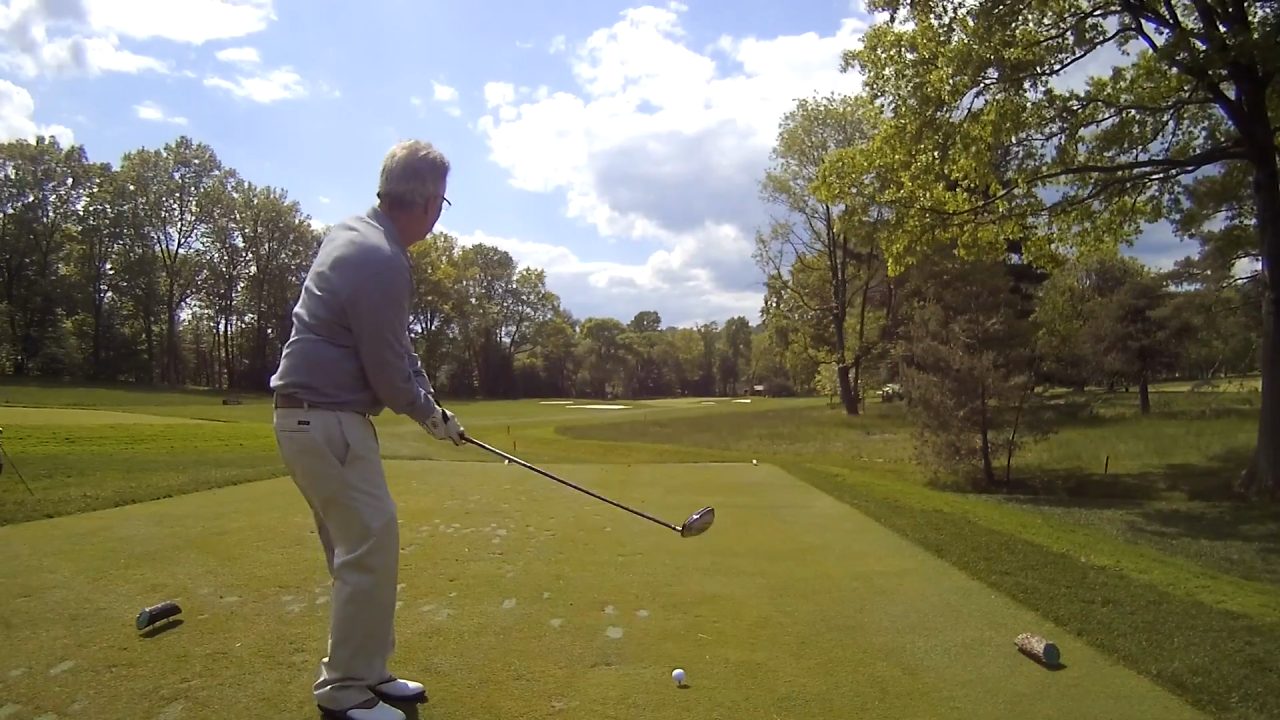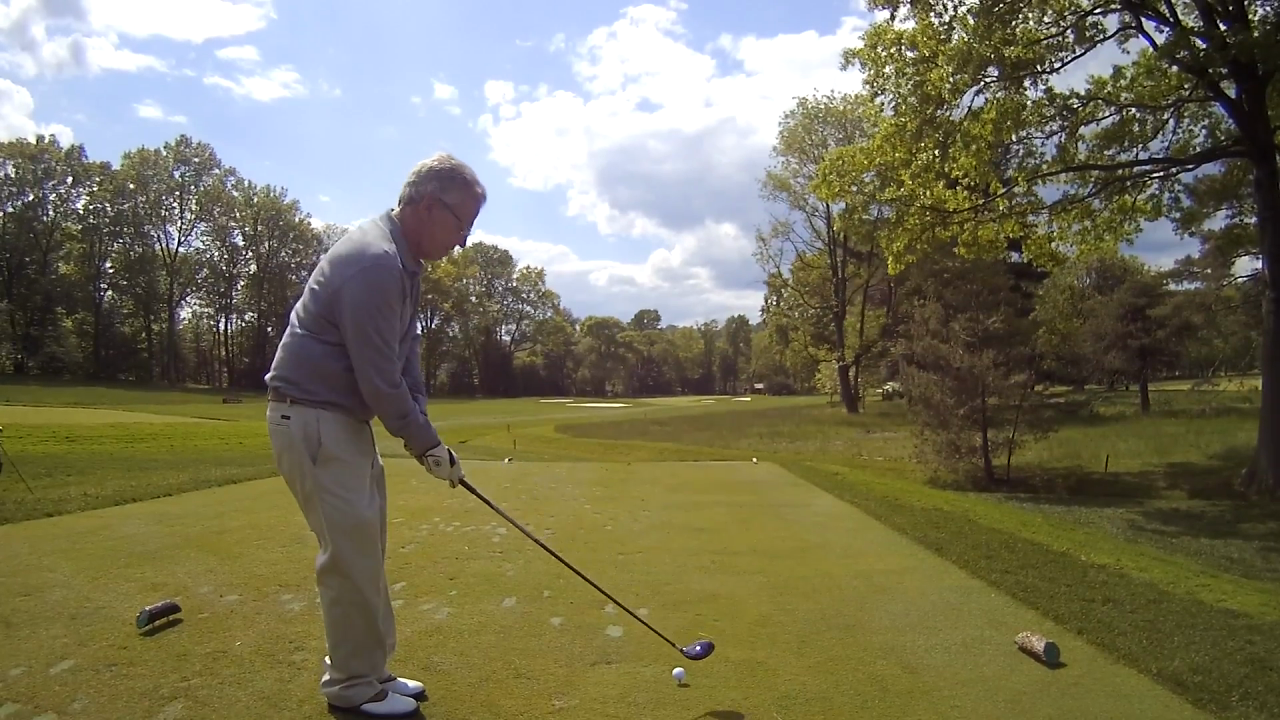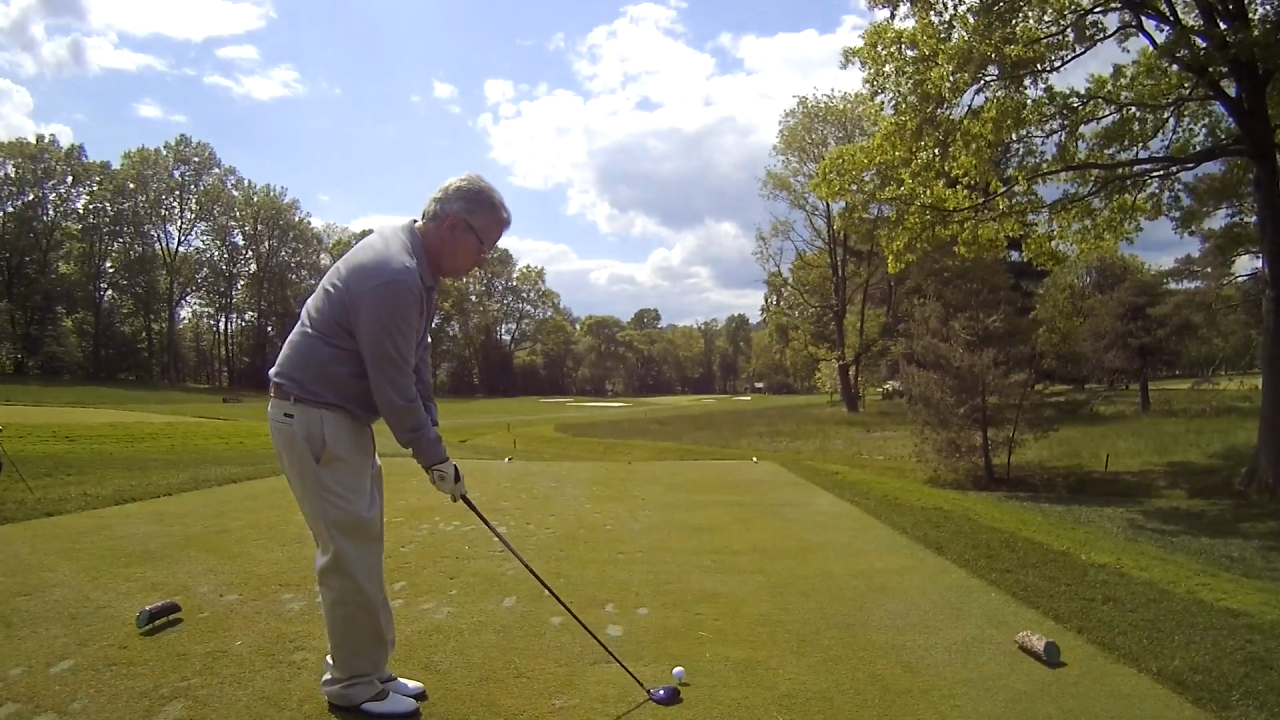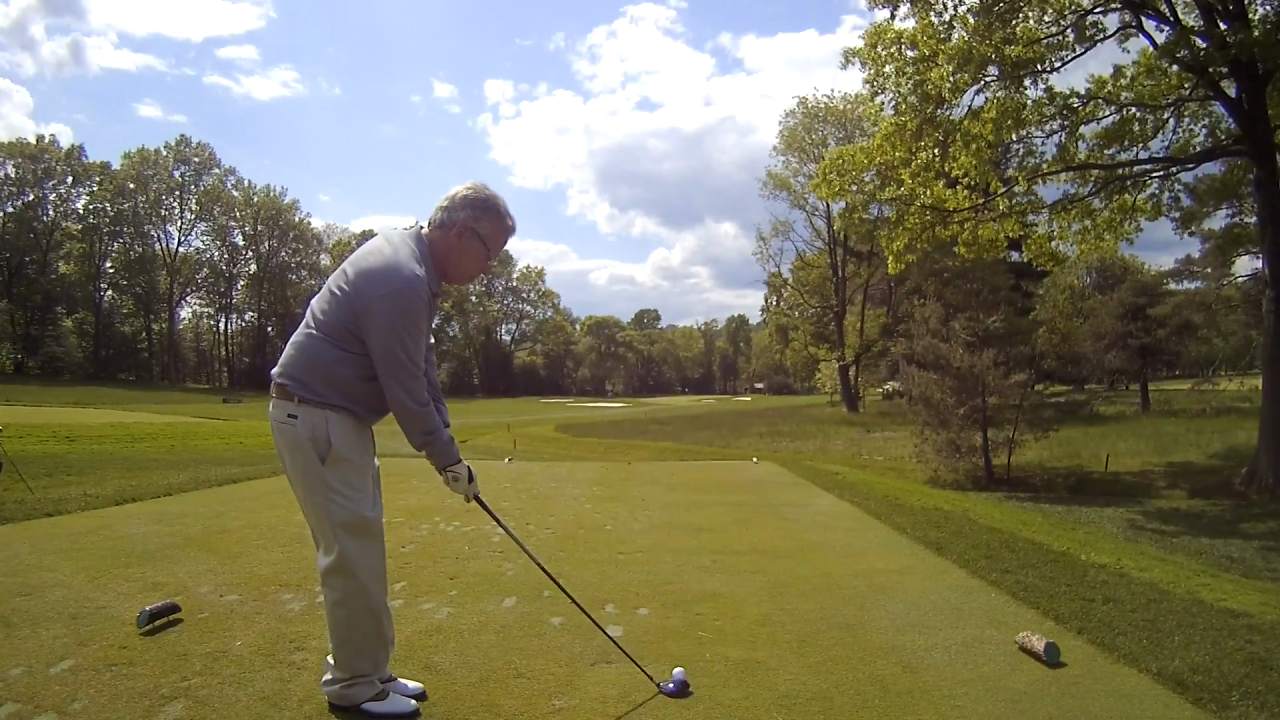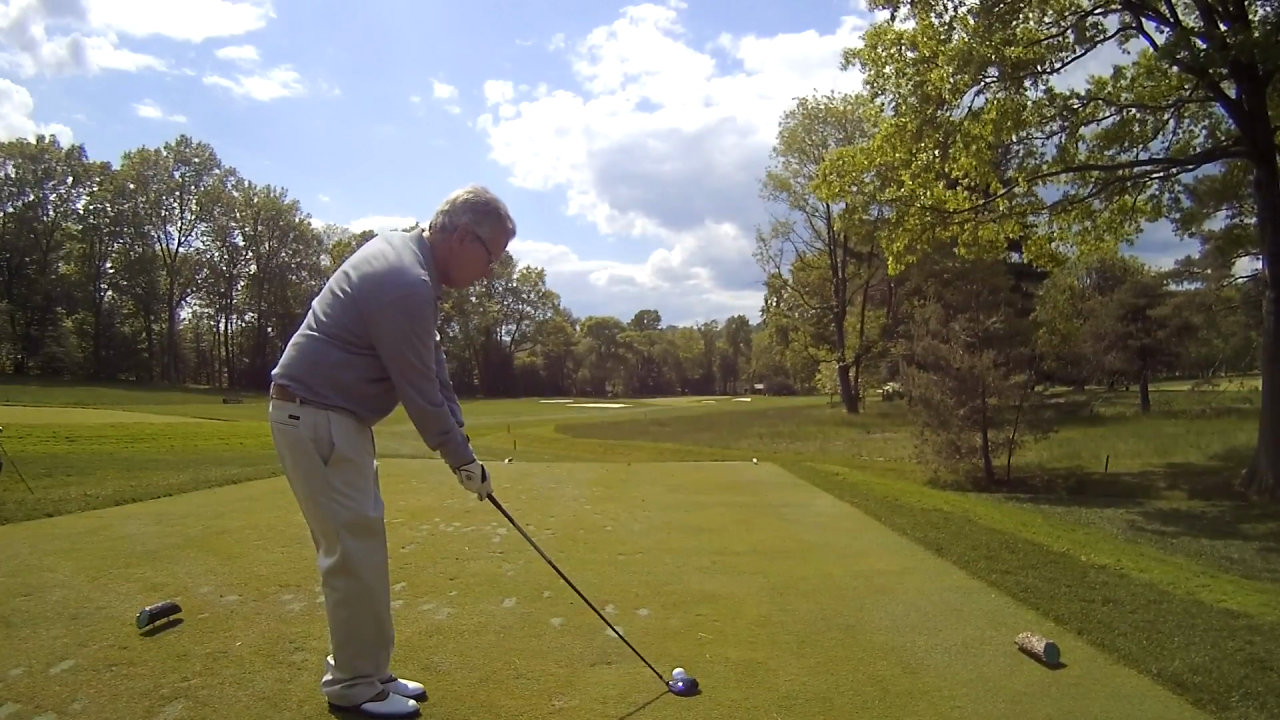
dt=0.5s
person 1, frame 1
left shoulder: (360, 236)
right shoulder: (381, 261)
left elbow: (393, 344)
right elbow: (388, 373)
left wrist: (429, 398)
right wrist: (427, 413)
left hip: (324, 415)
right hip: (323, 420)
left knee: (357, 546)
right knee: (370, 546)
left ankle: (364, 671)
person 1, frame 2
left shoulder: (397, 257)
right shoulder: (375, 263)
left elbow: (405, 354)
right elbow: (380, 378)
left wrist: (423, 433)
right wrist: (425, 441)
left hip: (340, 416)
right hip: (312, 417)
left knee: (363, 545)
right knee: (350, 550)
left ankle: (365, 668)
person 1, frame 3
left shoulder: (412, 261)
right shoulder: (392, 277)
left elbow: (417, 363)
right elbow: (394, 387)
left wrist: (433, 441)
right wrist: (434, 457)
left hip: (339, 414)
right hip: (313, 414)
left knee: (362, 544)
right knee: (349, 549)
left ankle: (365, 669)
person 1, frame 4
left shoulder: (410, 257)
right shoulder: (401, 282)
left elbow: (422, 367)
right elbow: (406, 391)
left wrist: (446, 442)
right wrist: (447, 459)
left hip: (336, 413)
right hip: (315, 415)
left knee: (360, 543)
right knee: (353, 548)
left ankle: (365, 669)
person 1, frame 5
left shoulder: (405, 251)
right shoulder: (406, 285)
left elbow: (432, 367)
right elbow: (419, 391)
left wrist: (461, 441)
right wrist: (461, 459)
left hip: (332, 414)
right hip: (316, 417)
left knee: (361, 545)
right knee: (354, 549)
left ankle: (365, 669)
